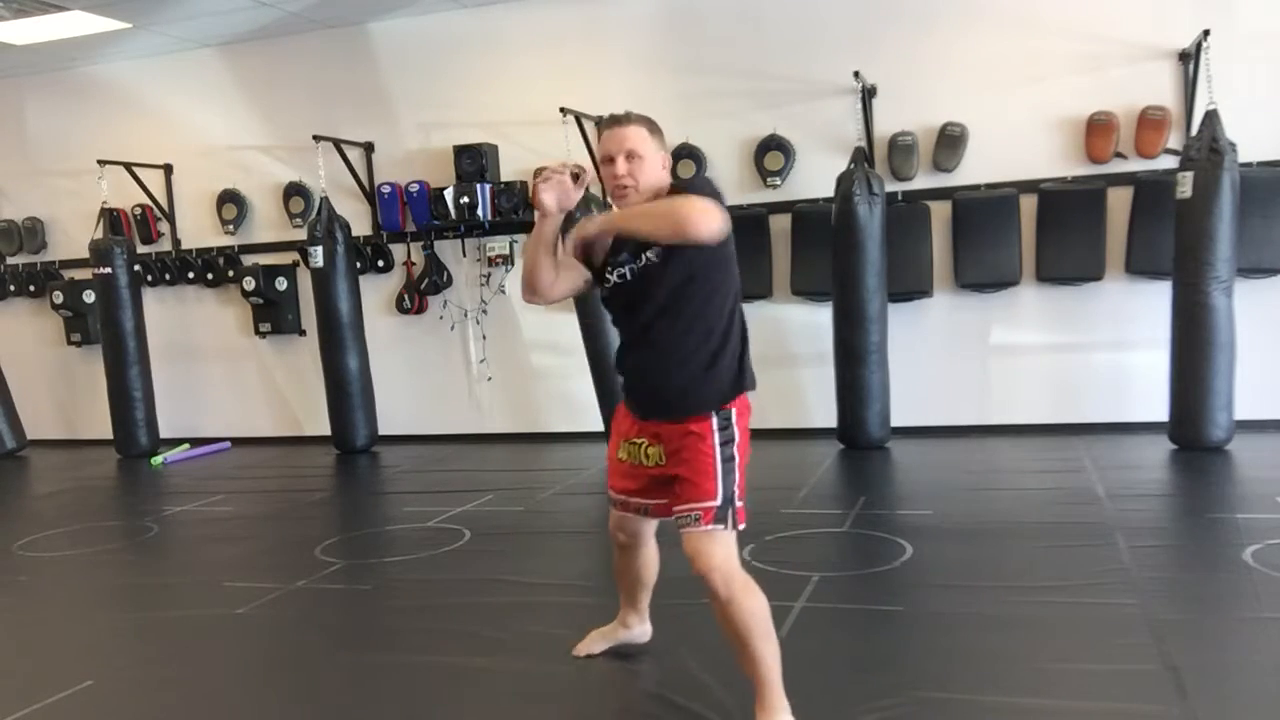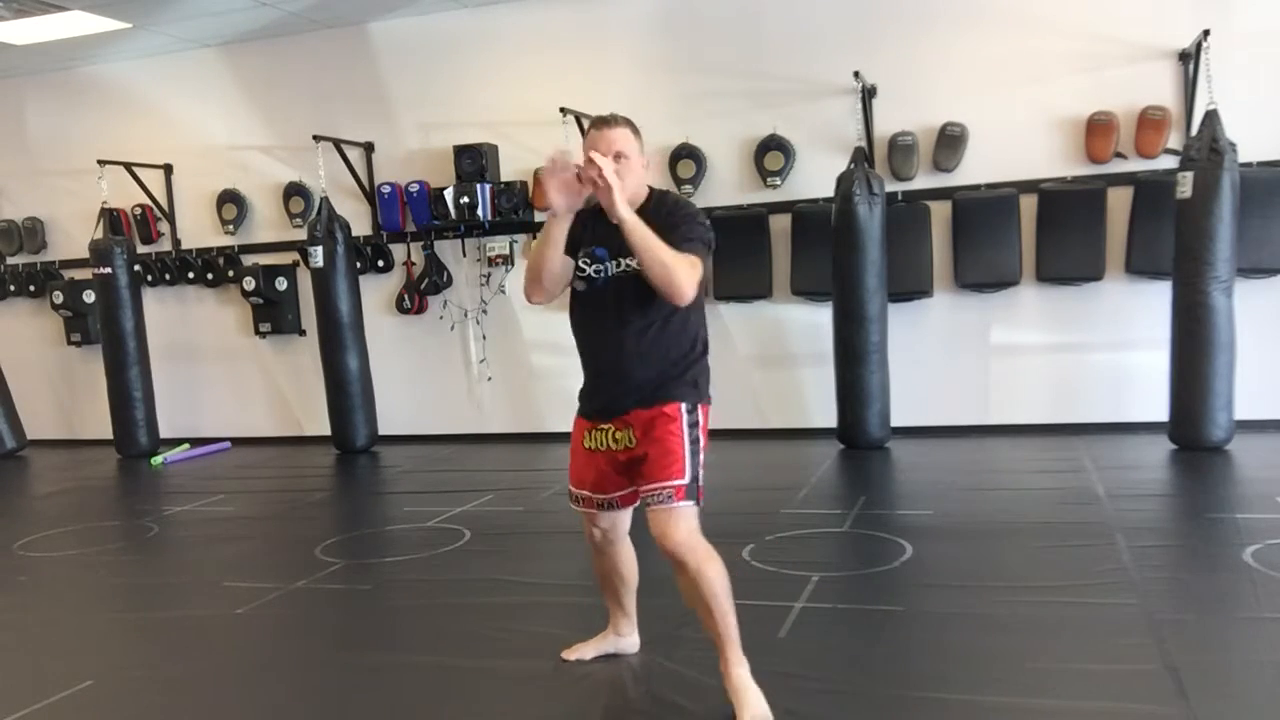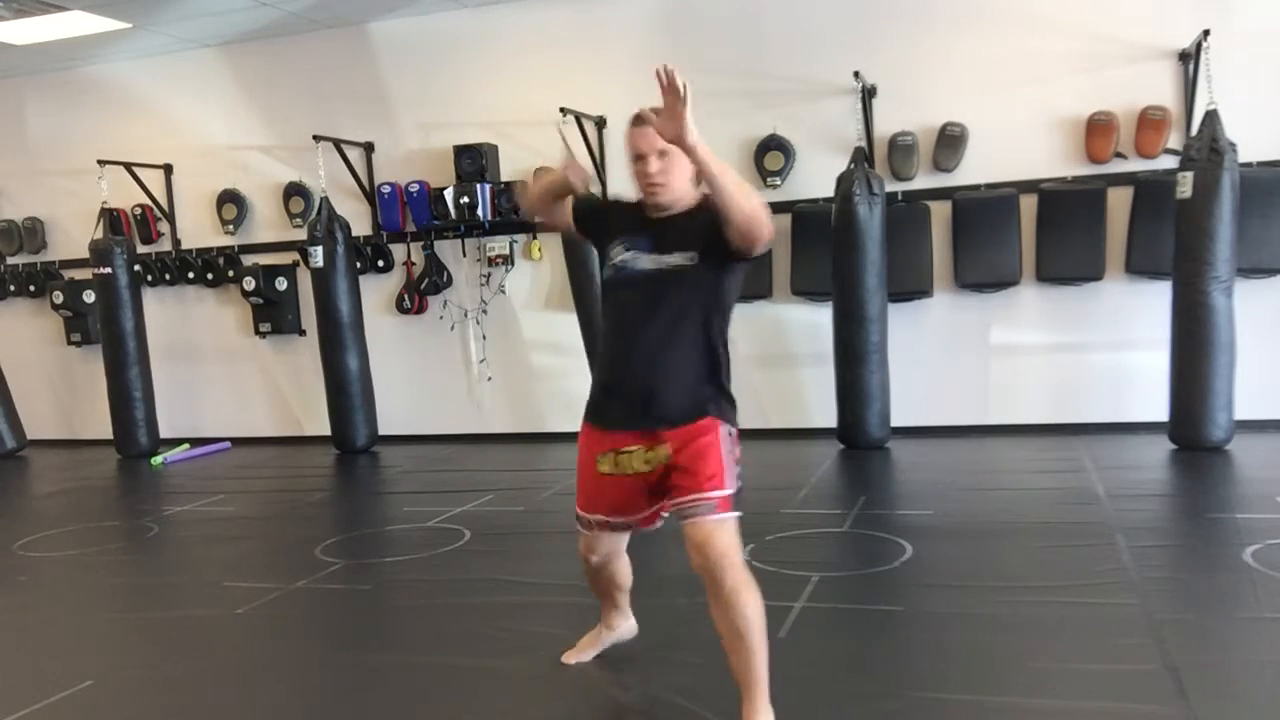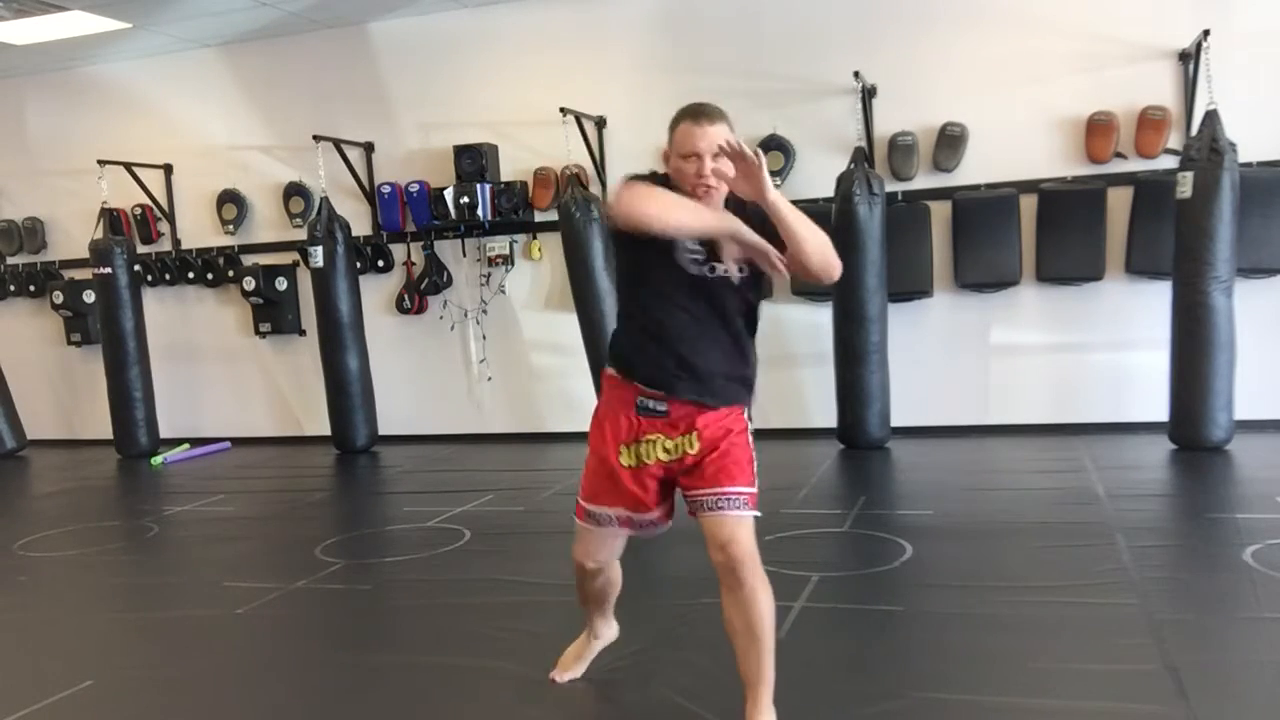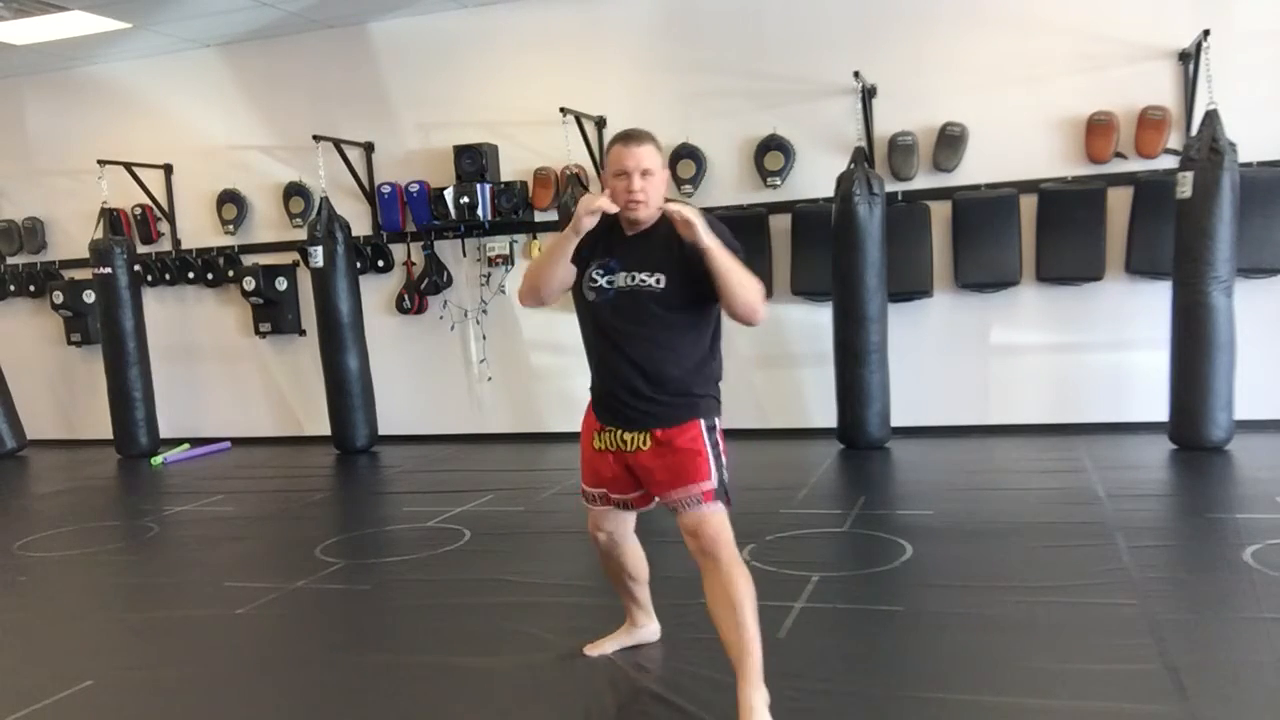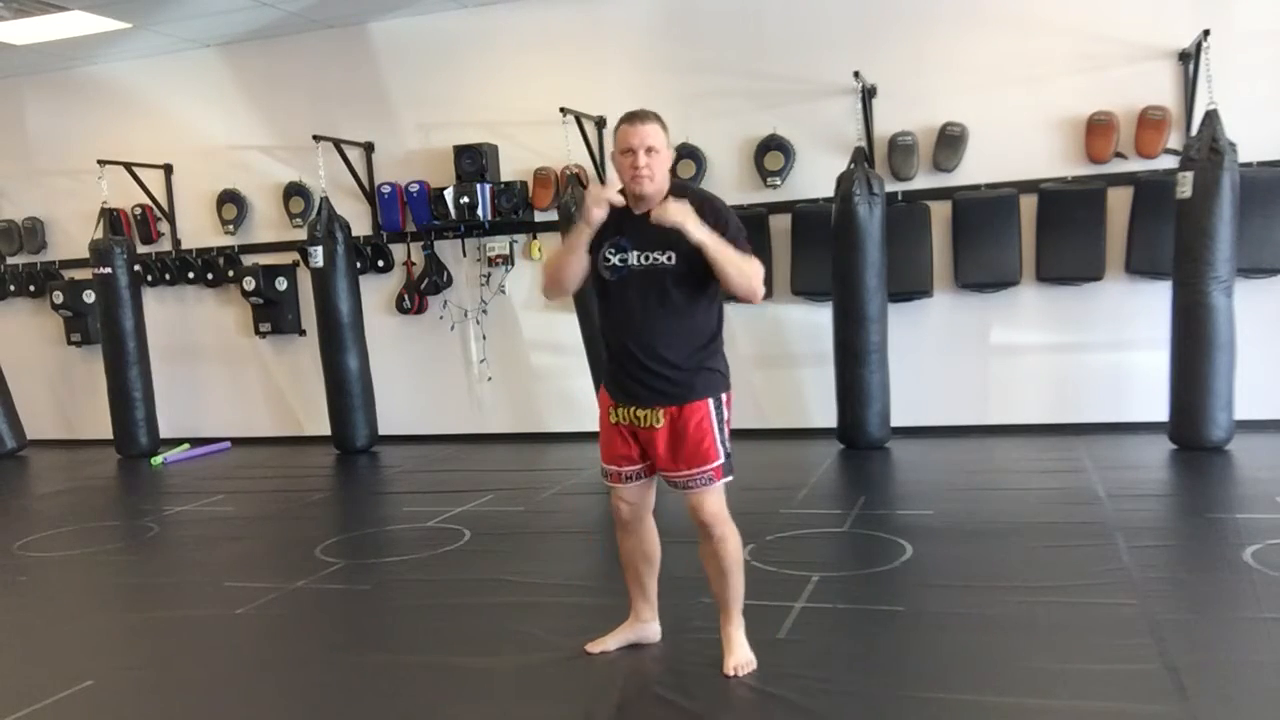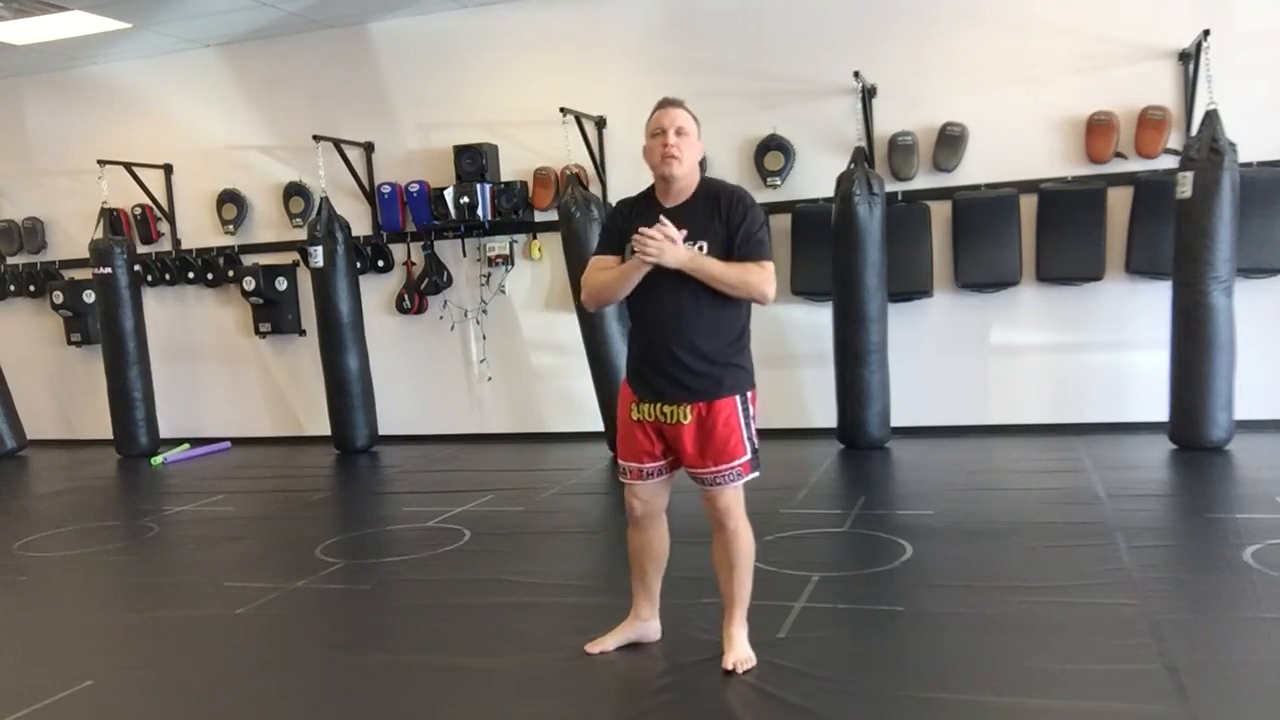
dt=0.4s
person 1, frame 1
left shoulder: (691, 197)
right shoulder: (608, 238)
left elbow: (702, 224)
right elbow: (539, 291)
left wrist: (605, 224)
right wrist: (551, 217)
left hip: (706, 416)
right hip: (642, 412)
left knee: (714, 564)
right knee: (627, 527)
right ankle: (633, 620)
person 1, frame 2
left shoulder: (677, 215)
right shoulder: (584, 226)
left elbow: (681, 289)
right elbow: (538, 290)
left wrist: (619, 209)
right wrist: (560, 216)
left hip: (670, 401)
right hip: (602, 406)
left knee: (676, 536)
right knee: (601, 527)
left ankle: (736, 666)
right ankle: (622, 629)
person 1, frame 3
left shoulder: (722, 222)
right shoulder: (615, 221)
left elbow: (761, 229)
right elbow: (539, 209)
left wrist: (695, 151)
right wrist: (558, 181)
left hip: (697, 422)
right hip: (615, 423)
left knee: (718, 558)
right knee: (599, 549)
right ankle: (617, 618)
person 1, frame 4
left shoulder: (751, 217)
right shoulder: (651, 194)
left elbow: (826, 270)
right elbow: (630, 209)
left wrist: (768, 199)
right wrist: (728, 228)
left hip: (717, 411)
right hip: (636, 405)
left knee: (735, 555)
right knee: (592, 552)
right ankle: (596, 629)
person 1, frame 5
left shoulder: (697, 231)
right shoulder: (592, 237)
left elbow: (753, 311)
right elbow: (531, 294)
left wrist: (702, 239)
right wrist: (574, 230)
left hip: (683, 416)
right hip: (610, 415)
left knee: (711, 541)
right knee: (607, 531)
right ankle: (641, 621)
person 1, frame 6
left shoulder: (704, 208)
right shoulder: (604, 216)
left elbow: (752, 286)
right elbow: (555, 287)
left wrist: (697, 231)
right wrist: (585, 226)
left hip: (692, 392)
right hip: (623, 393)
left knee: (709, 515)
right knee: (628, 507)
left ankle: (734, 629)
right ankle: (644, 618)
person 1, frame 7
left shoulder: (733, 204)
right shoulder: (625, 215)
left elbow: (763, 285)
right elbow: (591, 294)
left wrist: (681, 257)
right wrist: (641, 259)
left hip: (717, 389)
right hip: (644, 389)
left knee: (725, 509)
right knee: (641, 505)
left ankle: (735, 628)
right ankle: (644, 617)
